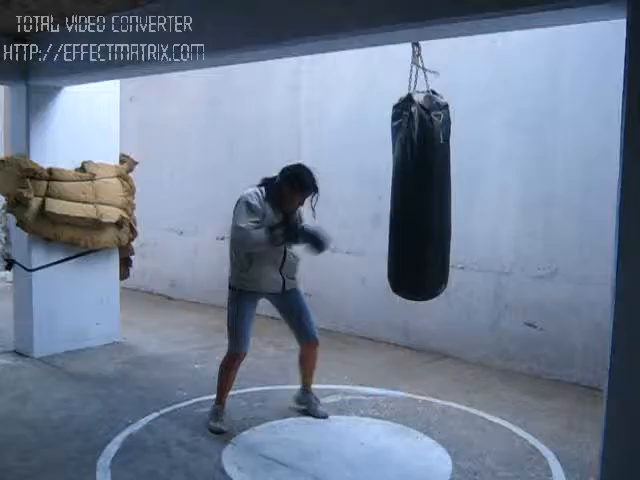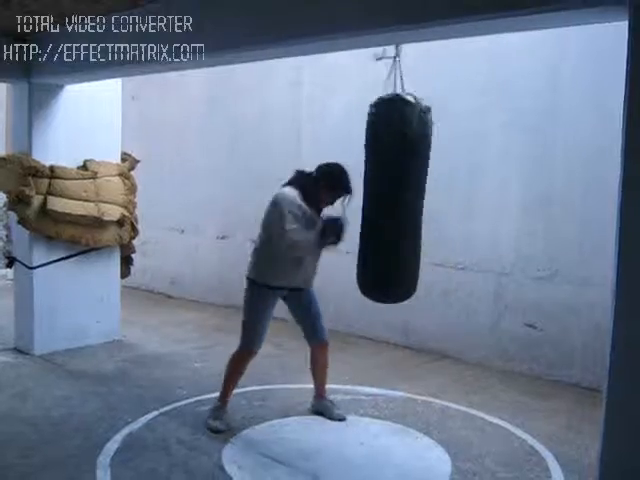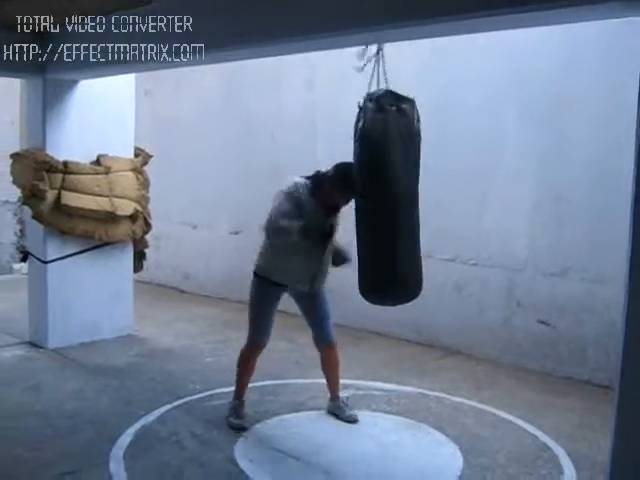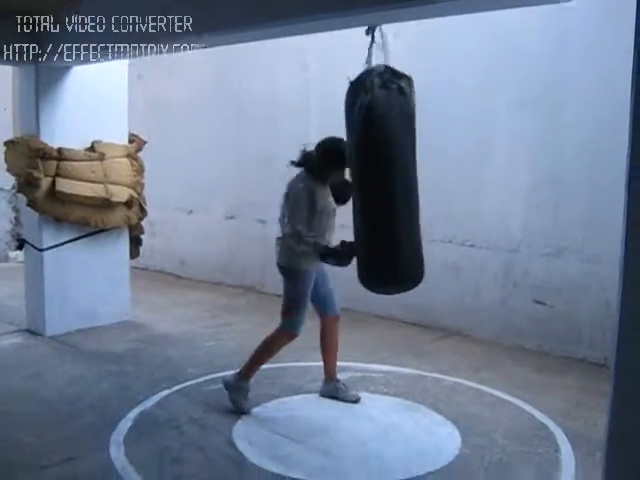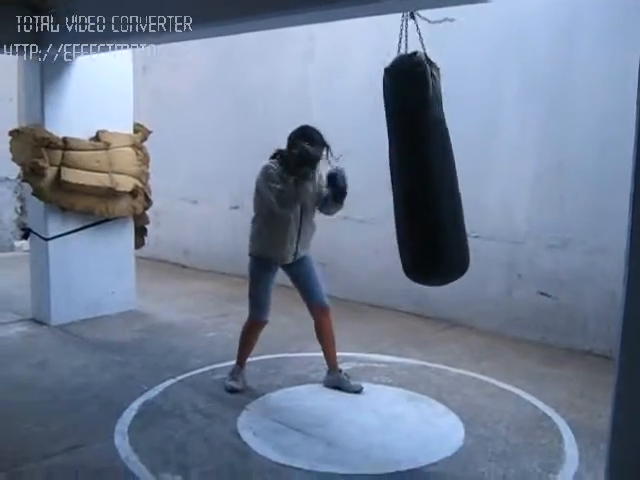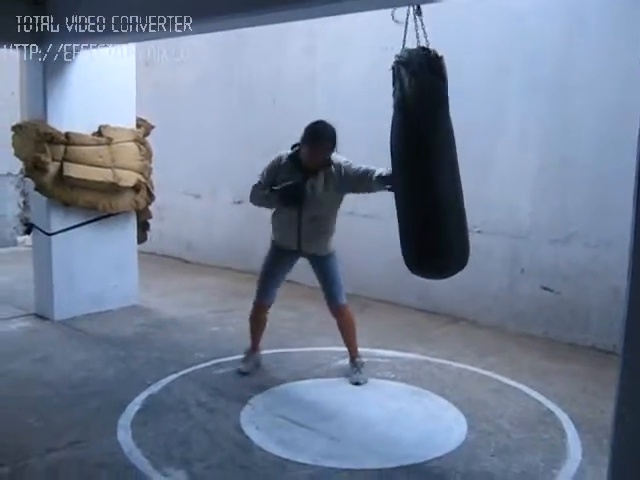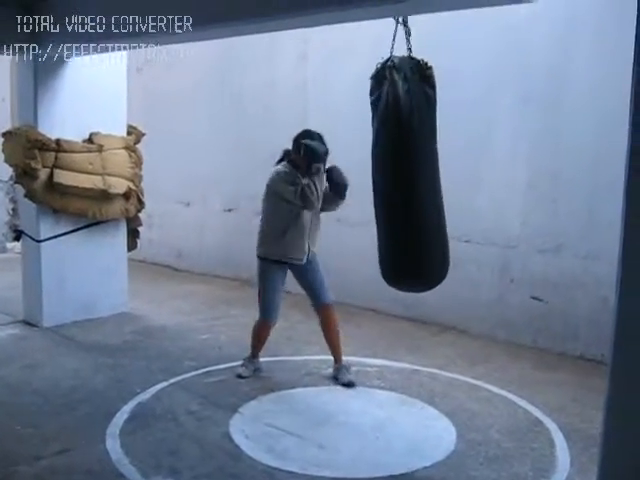
dt=0.5s
person 1, frame 1
left shoulder: (292, 209)
right shoulder: (250, 201)
left elbow: (299, 234)
right elbow: (244, 238)
left wrist: (311, 236)
right wrist: (281, 233)
left hip: (282, 282)
right hip: (244, 284)
left knee: (310, 341)
right knee: (238, 351)
left ankle: (305, 394)
right ankle: (218, 408)
person 1, frame 2
left shoulder: (305, 202)
right shoulder: (287, 199)
right elbow: (292, 242)
left wrist: (327, 230)
right wrist: (323, 236)
left hip: (298, 283)
right hip: (265, 282)
left knee: (320, 342)
right knee: (249, 348)
left ankle: (320, 399)
right ankle: (219, 407)
person 1, frame 3
left shoulder: (333, 210)
right shoulder: (297, 192)
right elbow: (273, 227)
left wrist: (334, 252)
right wrist: (307, 231)
left hip: (309, 283)
right hip: (271, 276)
left knee: (328, 344)
right knee: (256, 344)
left ankle: (335, 400)
right ankle: (237, 403)
person 1, frame 4
left shoulder: (315, 181)
right shoulder: (305, 186)
right elbow: (298, 235)
left wrist: (342, 193)
right wrist: (329, 252)
left hip: (311, 261)
right hip: (298, 263)
left knee: (332, 318)
right knee: (289, 330)
left ankle: (331, 382)
right ankle: (240, 380)
person 1, frame 5
left shoulder: (311, 174)
right shoulder: (270, 171)
left elbow: (328, 207)
right elbow: (284, 205)
left wrist: (337, 191)
right wrist: (300, 177)
left hip: (298, 252)
right hip: (265, 253)
left knee: (321, 309)
right knee: (258, 319)
left ankle: (334, 373)
right ankle: (238, 369)
person 1, frame 6
left shoulder: (339, 170)
right shoulder: (282, 163)
left elbow: (369, 176)
right elbow: (256, 195)
left wrist: (387, 178)
right wrist: (278, 197)
left hip: (320, 247)
right hip: (284, 243)
left knee: (338, 305)
right knee: (261, 302)
left ankle: (355, 360)
right ankle: (253, 352)
person 1, frame 7
left shoulder: (312, 173)
right shoulder: (282, 175)
left elbow: (325, 205)
right elbow: (308, 200)
left wrist: (337, 190)
right wrist: (314, 170)
left hip: (304, 253)
right hip: (274, 255)
left knee: (326, 307)
right knee: (268, 318)
left ankle: (339, 364)
right ankle: (253, 359)
